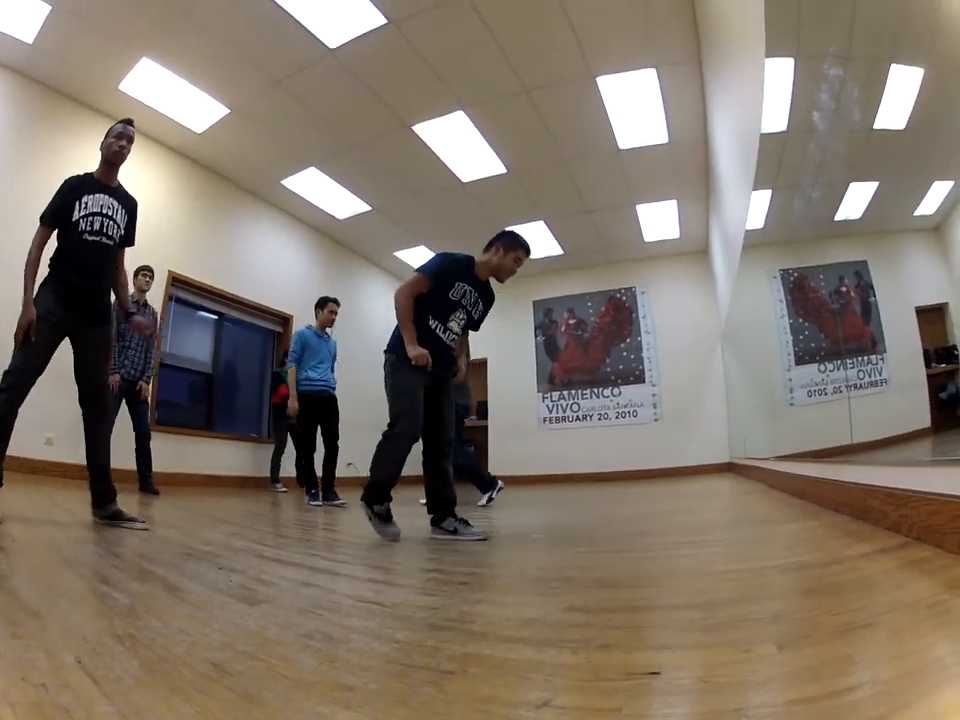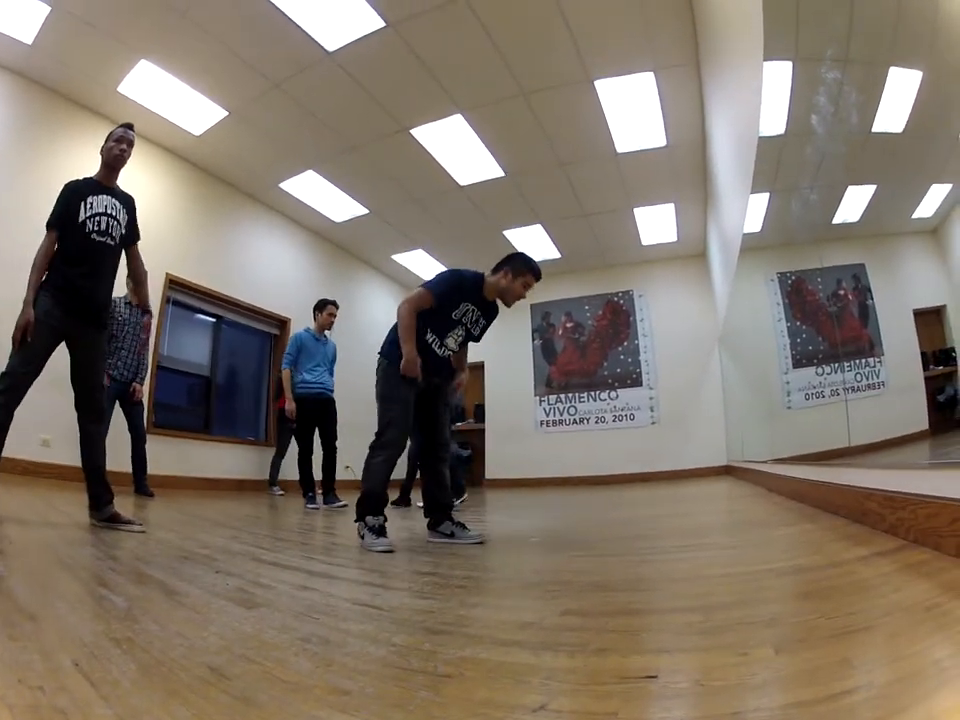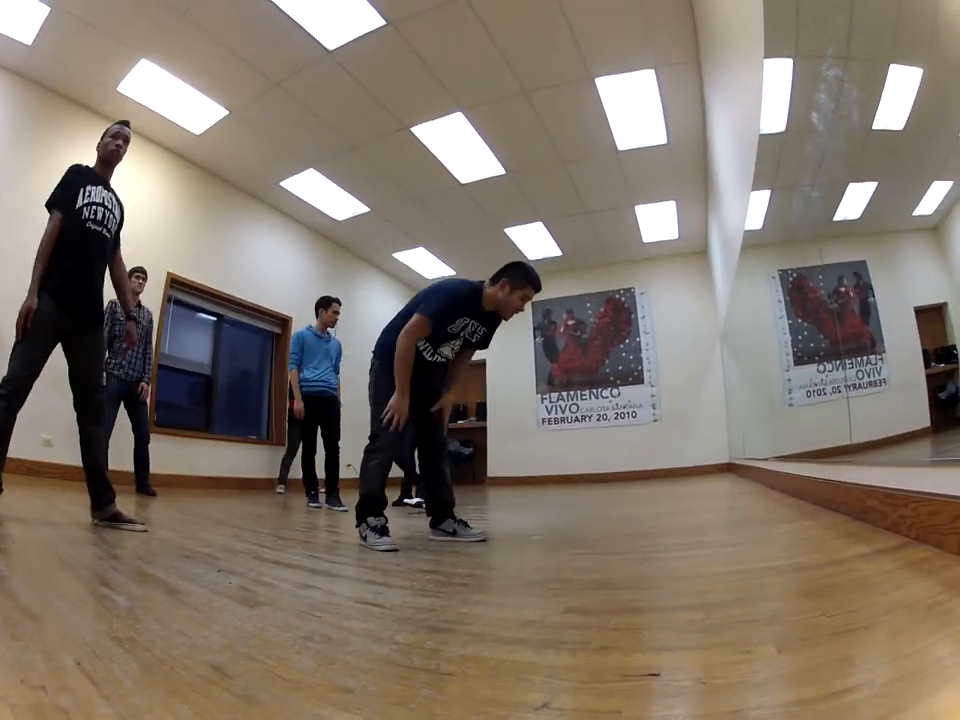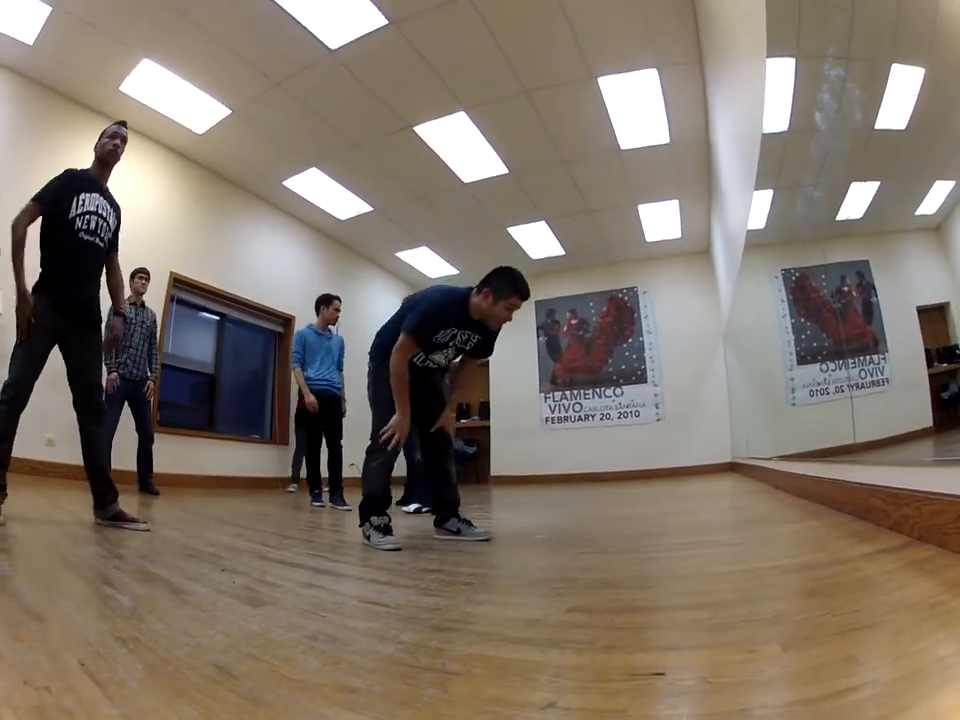
dt=0.2s
person 1, frame 1
left shoulder: (128, 204)
right shoulder: (74, 186)
right elbow: (40, 242)
left wrist: (130, 313)
left hip: (97, 315)
right hip: (55, 301)
left knee: (97, 406)
left ankle: (104, 502)
person 1, frame 2
left shoulder: (127, 203)
right shoulder: (76, 190)
left elbow: (134, 263)
right elbow: (48, 247)
left wrist: (146, 311)
left hip: (94, 317)
right hip: (53, 303)
left knee: (93, 407)
left ankle: (101, 504)
person 1, frame 3
left shoulder: (116, 203)
right shoulder: (77, 175)
right elbow: (51, 232)
left wrist: (130, 315)
left hip: (89, 314)
right hip: (51, 302)
left knee: (92, 406)
left ankle: (103, 503)
person 1, frame 4
left shoulder: (113, 208)
right shoulder: (70, 181)
left wrist: (119, 313)
left hip: (86, 316)
right hip: (47, 304)
left knee: (92, 407)
left ankle: (106, 503)
person 2, frame 1
left shoulder: (486, 296)
right shoulder: (451, 264)
right elbow: (404, 293)
left wrist: (463, 358)
right wrist: (412, 345)
left hip: (441, 369)
right hip: (407, 359)
left knee: (441, 442)
right knee: (405, 428)
left ankle: (443, 516)
right ankle: (376, 501)
person 2, frame 2
left shoulder: (490, 311)
right shoulder: (458, 281)
right elbow: (408, 306)
left wrist: (461, 371)
right wrist: (409, 355)
left hip: (436, 376)
right hip: (398, 365)
left knee: (437, 446)
right knee: (392, 438)
left ankle: (440, 520)
right ankle: (369, 517)
person 2, frame 3
left shoulder: (491, 320)
right shoulder: (454, 294)
right elbow: (407, 338)
left wrist: (449, 392)
right wrist: (401, 394)
left hip: (431, 373)
right hip: (392, 364)
left knee: (435, 443)
right knee: (387, 437)
left ankle: (442, 519)
right ankle: (370, 519)
person 2, frame 4
left shoulder: (489, 327)
right shoulder: (438, 304)
left elbow: (467, 365)
right elbow: (399, 357)
left wrist: (448, 408)
right wrist: (402, 413)
left hip: (429, 373)
right hip: (389, 365)
left knee: (440, 440)
right knee: (389, 437)
left ankle: (447, 518)
right ankle: (373, 519)
person 3, frame 1
left shoulder: (153, 313)
left elbow: (152, 349)
right elbow: (110, 339)
left wrist: (147, 379)
right wrist: (113, 371)
left hip: (138, 381)
right hip: (117, 377)
left knee: (144, 432)
left ankle: (145, 480)
person 3, frame 2
left shoulder: (146, 315)
right shoulder: (113, 305)
left elbow: (144, 350)
left wrist: (140, 380)
left hip: (132, 382)
right hip: (110, 378)
left knee: (139, 433)
left ankle: (141, 483)
person 3, frame 3
left shoulder: (148, 315)
right shoulder: (114, 305)
left elbow: (148, 350)
right elbow: (103, 339)
left wrist: (146, 379)
right wrist: (103, 371)
left hip: (136, 381)
right hip: (114, 377)
left knee: (143, 433)
right knee: (103, 430)
left ankle: (142, 482)
person 3, frame 4
left shoulder: (151, 315)
left elbow: (153, 349)
left wrist: (153, 376)
right wrist: (110, 369)
left hip: (141, 381)
right hip: (119, 377)
left knee: (146, 433)
right knee: (107, 430)
left ankle: (146, 481)
person 4, frame 1
left shoulder: (332, 343)
right shoulder: (302, 335)
right elbow: (292, 365)
right wrist: (293, 397)
left hip: (329, 397)
right hip: (308, 395)
left knee: (332, 445)
right knee: (308, 446)
left ankle: (328, 491)
right ankle: (312, 491)
person 4, frame 2
left shoulder: (331, 346)
right shoulder: (299, 338)
right elbow: (286, 367)
right wrist: (289, 399)
left hip: (327, 400)
right hip: (304, 398)
left knee: (330, 447)
right knee: (305, 449)
left ankle: (329, 494)
right ankle: (309, 493)
person 4, frame 3
left shoulder: (336, 344)
right shoulder: (301, 336)
right elbow: (293, 367)
left wrist: (338, 401)
right wrist: (297, 398)
left hip: (330, 398)
right hip: (308, 397)
left knee: (332, 446)
right knee: (309, 447)
left ankle: (332, 494)
right ankle: (312, 492)
person 4, frame 4
left shoulder: (338, 341)
right shoulder: (303, 334)
right elbow: (296, 366)
left wrist: (343, 399)
right wrist: (306, 393)
left hip: (332, 397)
right hip: (311, 396)
left knee: (335, 445)
right knee: (313, 446)
left ankle: (336, 494)
right ankle: (316, 491)
